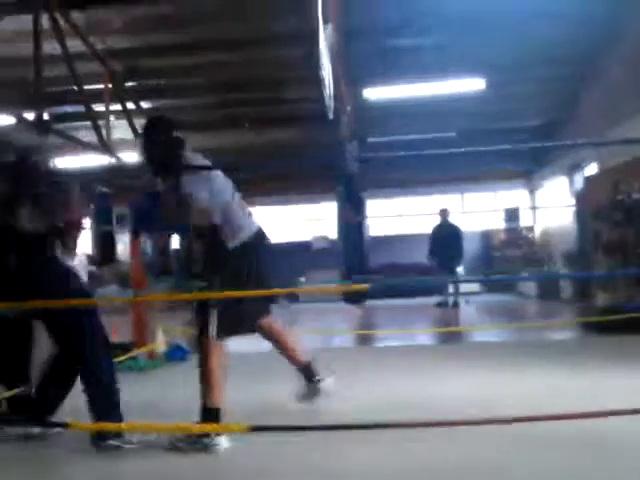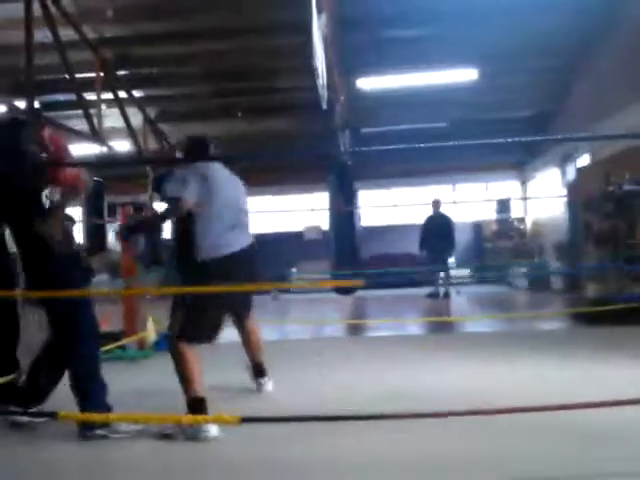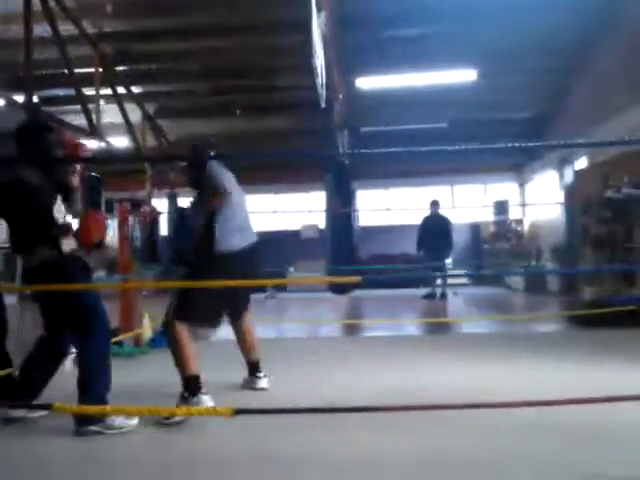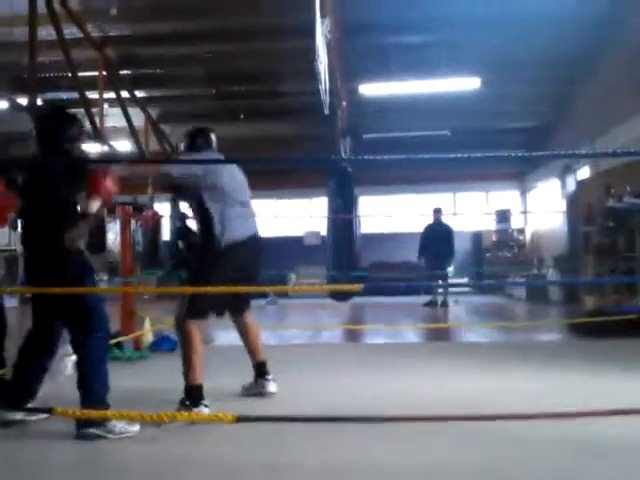
dt=0.2s
person 1, frame 1
left shoulder: (37, 194)
right wrist: (55, 222)
left hip: (33, 279)
right hip: (46, 278)
left knee: (72, 350)
right knee: (93, 348)
left ankle: (36, 416)
right ankle: (108, 428)
person 1, frame 2
left shoulder: (32, 173)
left elbow: (74, 181)
right elbow: (50, 232)
right wrist: (60, 198)
left hip: (61, 265)
right hip: (52, 269)
left knee: (64, 339)
right knee: (82, 337)
right ankle: (95, 417)
person 1, frame 3
left shoulder: (48, 177)
left elbow: (72, 192)
right elbow: (28, 257)
left wrist: (71, 177)
right wrist: (64, 237)
left hip: (58, 267)
right hip: (55, 271)
left knee: (57, 337)
right knee: (95, 331)
right ankle: (92, 414)
person 1, frame 4
left shoulder: (46, 169)
right shoulder: (52, 181)
right elbow: (70, 238)
right wrist: (92, 211)
left hip: (43, 266)
right hip: (60, 266)
left knee: (44, 333)
right knee: (93, 332)
right ankle: (94, 417)
person 2, frame 1
left shoulder: (183, 172)
right shoulder: (190, 165)
left elbow: (200, 214)
left hip: (234, 254)
right hip: (251, 244)
left knee: (209, 341)
right knee: (260, 319)
left ankle: (210, 428)
right ankle: (312, 377)
person 2, frame 2
left shoulder: (193, 168)
right shoulder: (234, 180)
left elbow: (182, 204)
left wrist: (145, 224)
left hip: (206, 263)
right hip: (242, 255)
left knee: (181, 341)
right knee: (243, 315)
left ankle: (199, 418)
right ankle: (260, 375)
person 2, frame 3
left shoulder: (210, 167)
right shoulder: (223, 177)
left elbow: (223, 194)
left wrist: (197, 216)
left hip: (221, 258)
right hip: (247, 253)
left knee: (175, 323)
right knee: (239, 316)
left ankle: (193, 394)
right ankle: (256, 374)
person 2, frame 4
left shoulder: (200, 162)
right shoulder: (231, 167)
left elbow: (162, 172)
left hip: (223, 248)
right hip: (249, 243)
left knee: (188, 320)
right knee: (240, 312)
left ankle: (194, 401)
right ankle: (263, 377)
